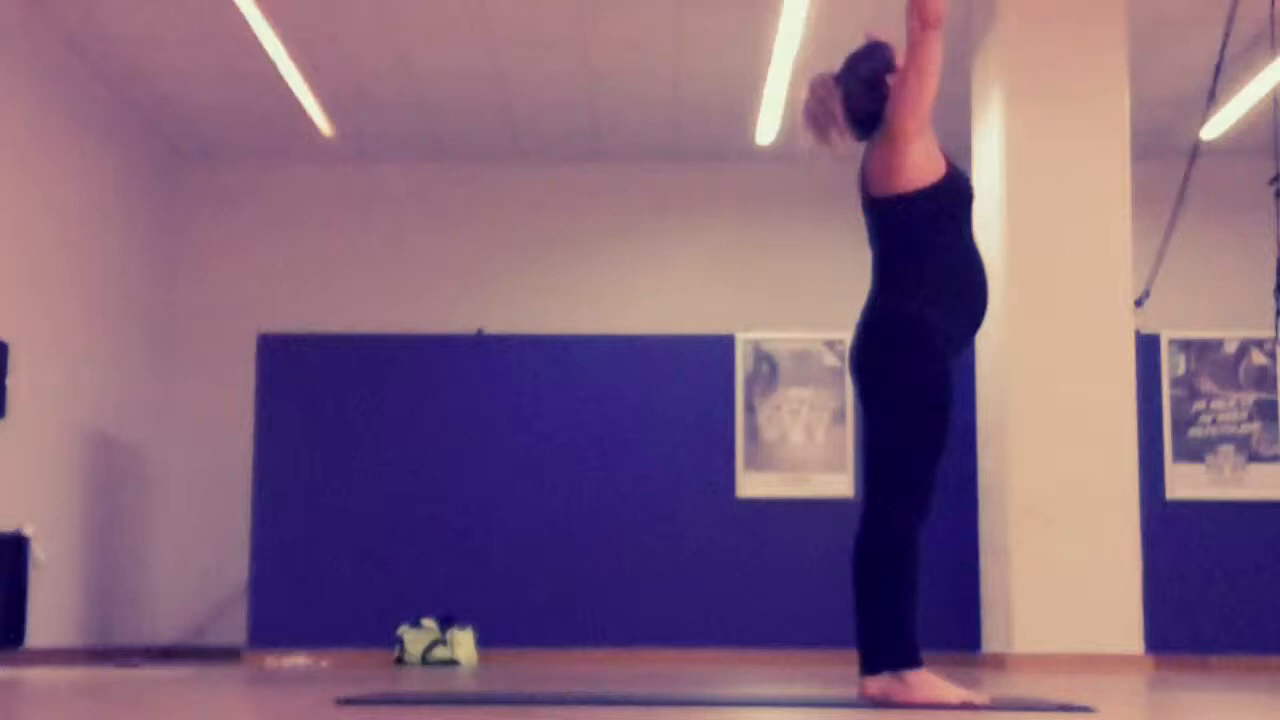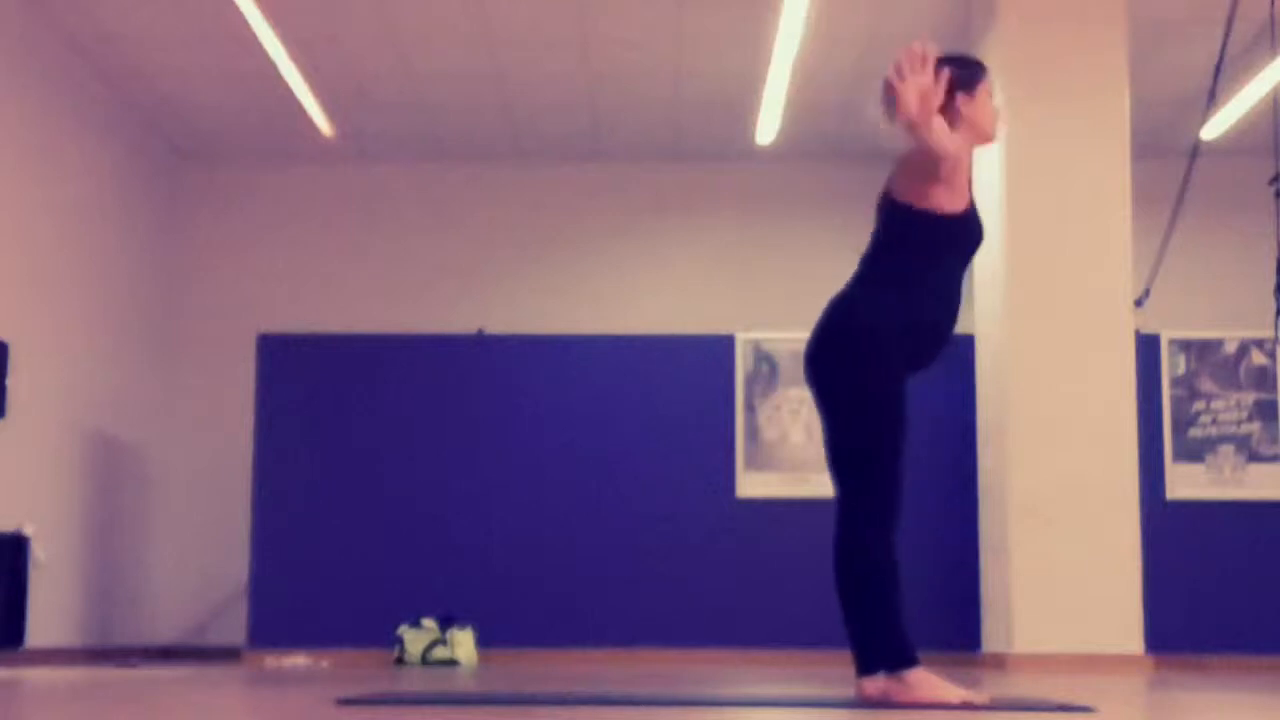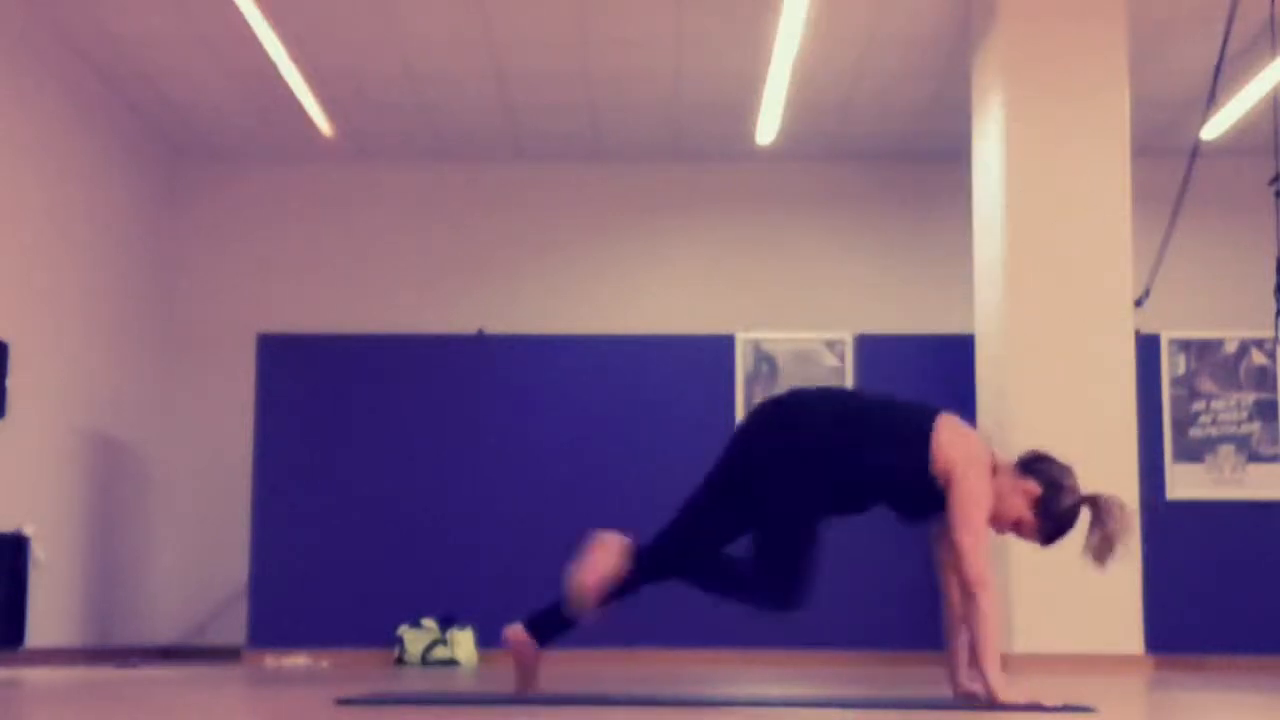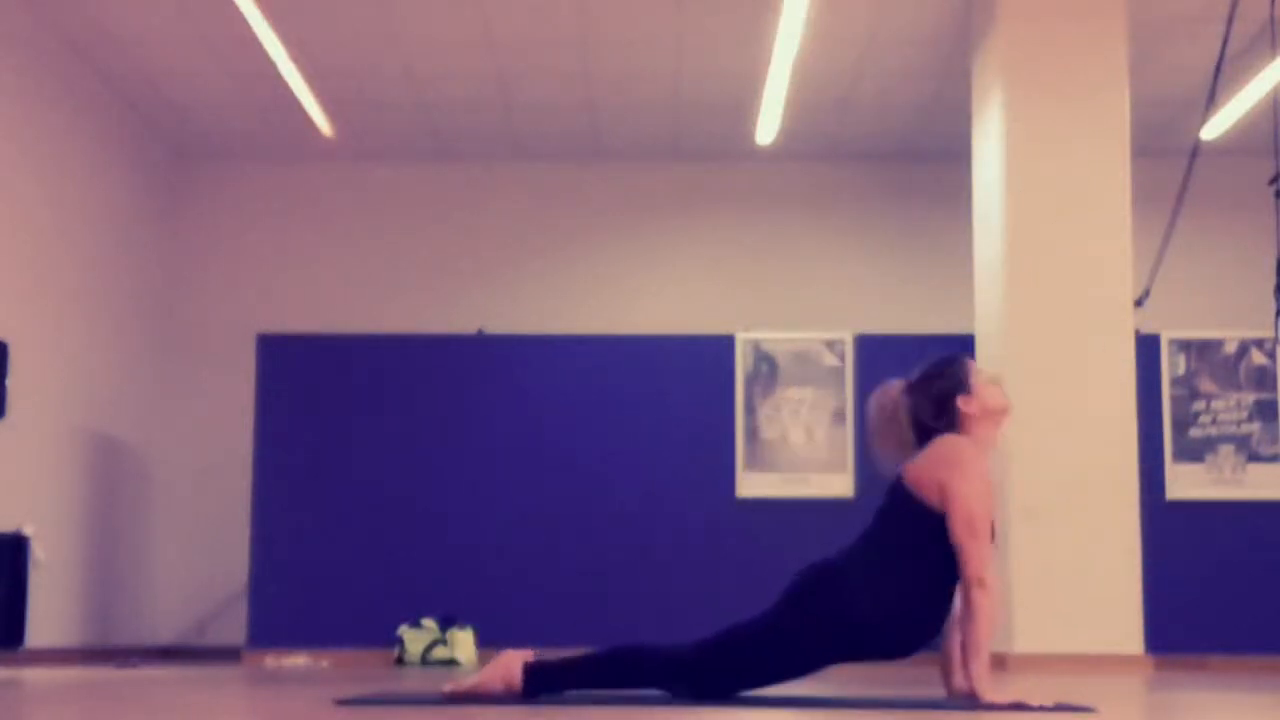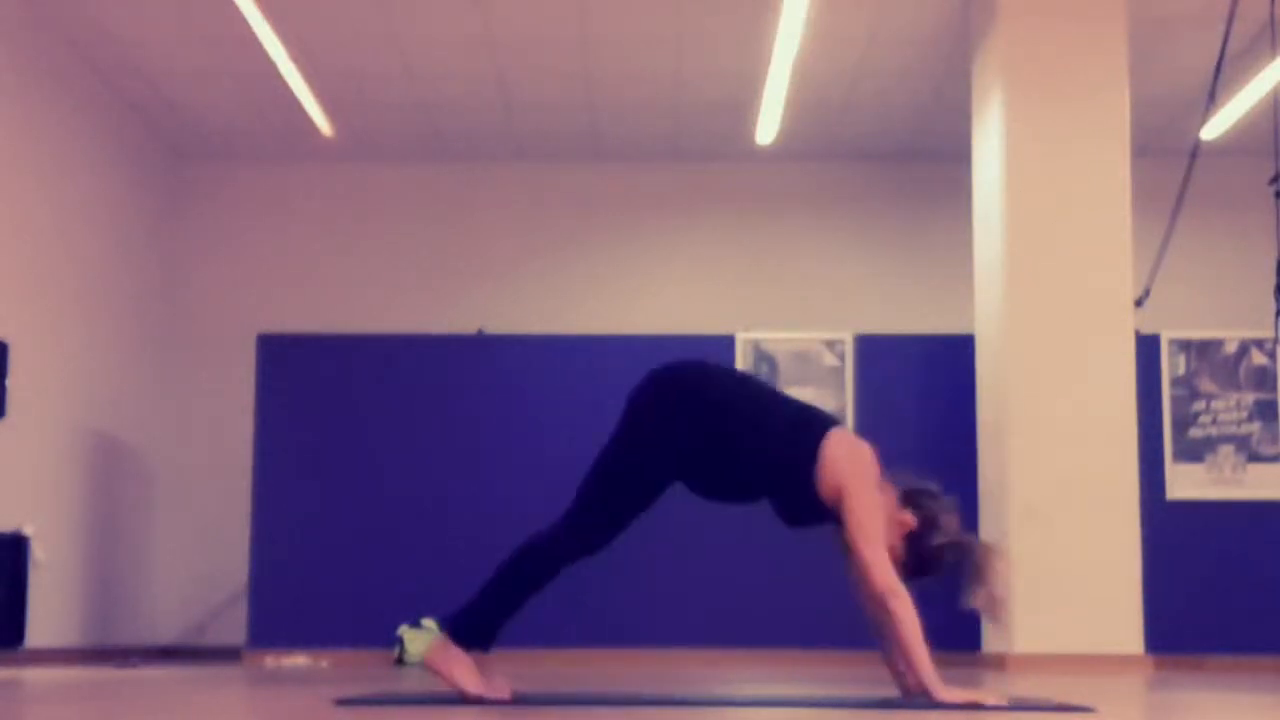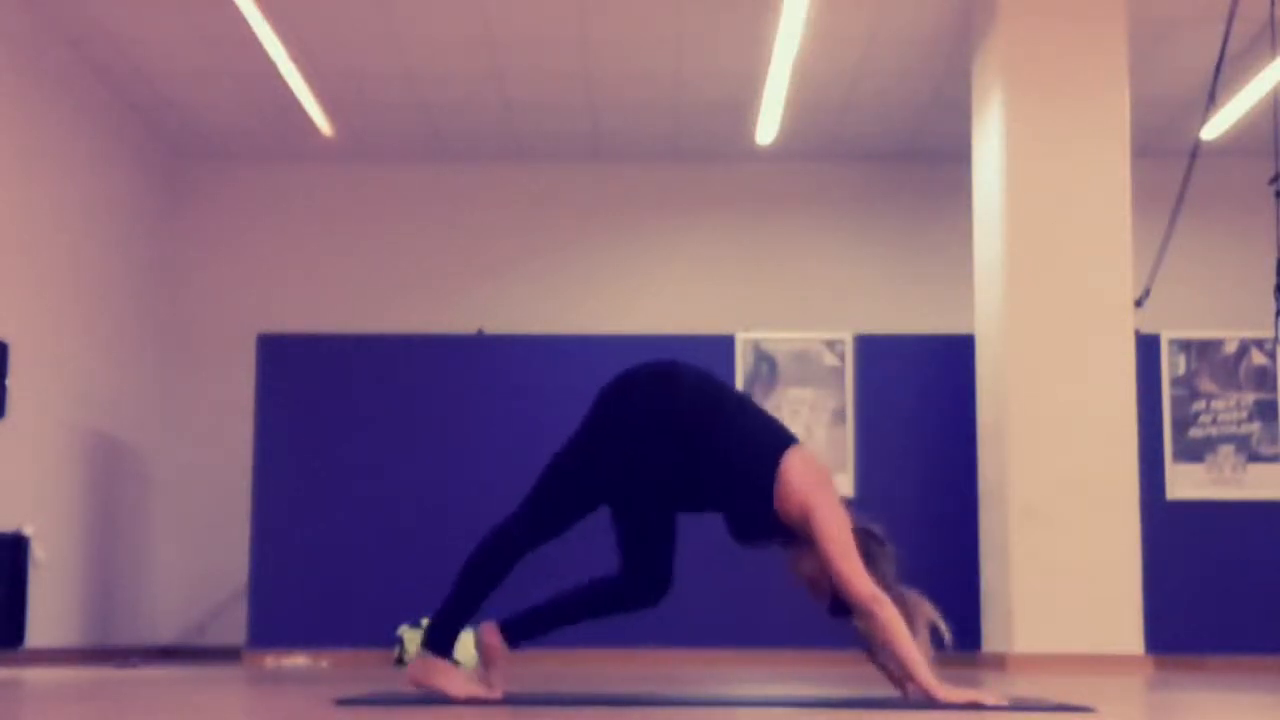
dt=0.5s
person 1, frame 1
left shoulder: (902, 152)
right shoulder: (900, 146)
left hip: (905, 347)
right hip: (908, 346)
left knee: (894, 509)
right knee: (899, 508)
left ankle: (884, 667)
right ankle: (898, 670)
person 1, frame 2
left shoulder: (932, 165)
right shoulder: (939, 165)
right elbow: (942, 146)
left hip: (857, 350)
right hip: (859, 352)
left knee: (866, 509)
right knee: (868, 507)
left ankle: (879, 666)
right ankle: (894, 669)
person 1, frame 3
left shoulder: (966, 473)
right shoulder: (973, 471)
left elbow: (955, 582)
right elbow: (974, 580)
left wrist: (962, 671)
right wrist: (994, 682)
left hip: (793, 440)
right hip: (791, 440)
left knee: (679, 552)
right knee: (779, 585)
left ankle: (533, 632)
right ankle: (626, 556)
person 1, frame 4
left shoulder: (944, 460)
right shoulder: (963, 458)
left elbow: (949, 579)
right elbow: (979, 580)
left wrist: (960, 672)
right wrist: (980, 683)
left hip: (839, 611)
right hip: (843, 612)
left knee: (689, 667)
right knee: (689, 670)
left ankle: (530, 668)
right ankle: (527, 674)
person 1, frame 5
left shoulder: (859, 479)
right shoulder: (859, 488)
left elbow: (878, 593)
right elbow: (886, 592)
left wrist: (908, 674)
right wrist: (933, 687)
left hip: (692, 409)
right hip: (679, 412)
left knee: (579, 536)
right knee: (580, 532)
right ankle: (453, 640)
person 1, frame 6
left shoulder: (818, 510)
right shoulder: (816, 510)
left elbow: (868, 604)
right elbow: (871, 600)
left wrist: (914, 682)
right wrist: (933, 688)
left hip: (660, 418)
right hip: (648, 407)
left knee: (647, 583)
right knee: (533, 523)
left ankle: (500, 639)
right ankle: (436, 653)
